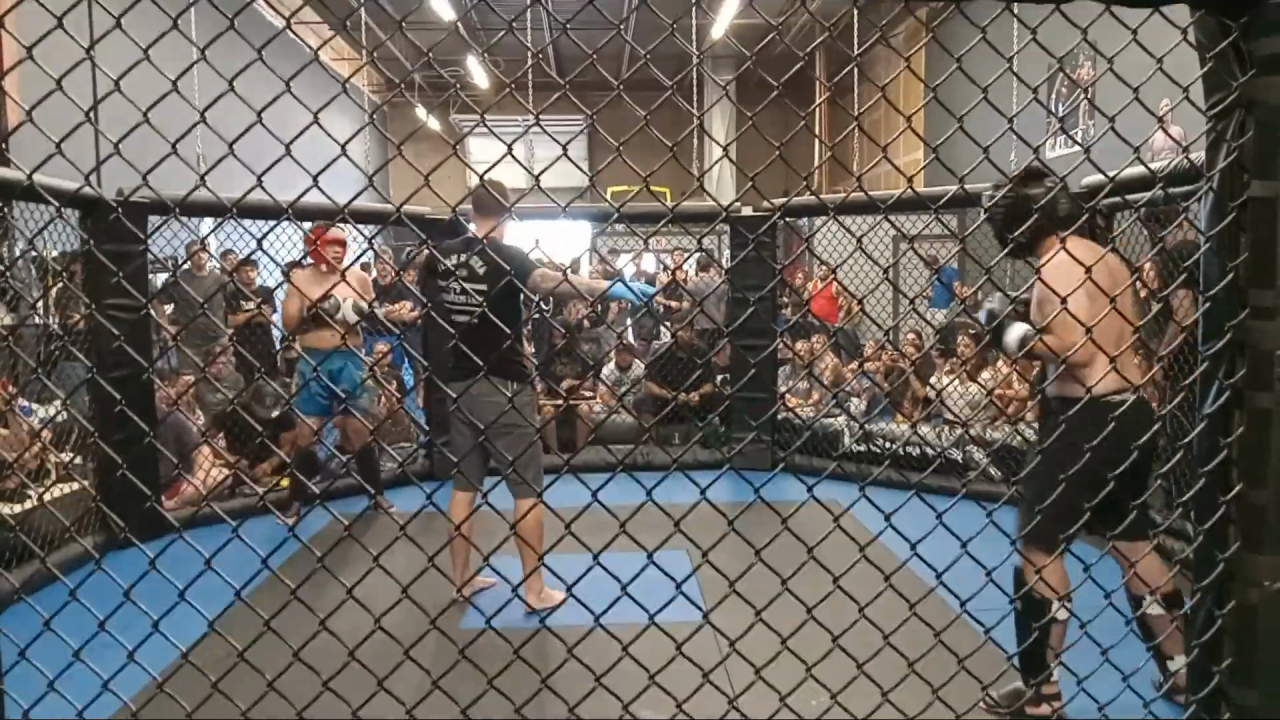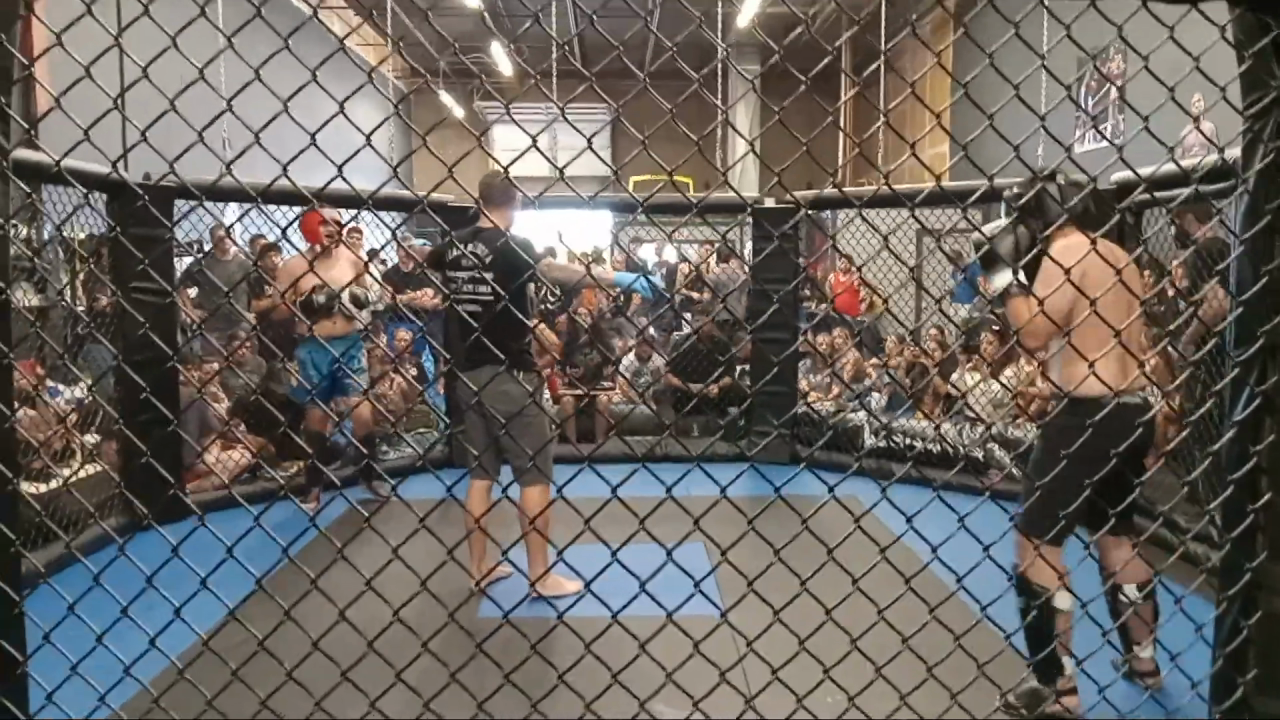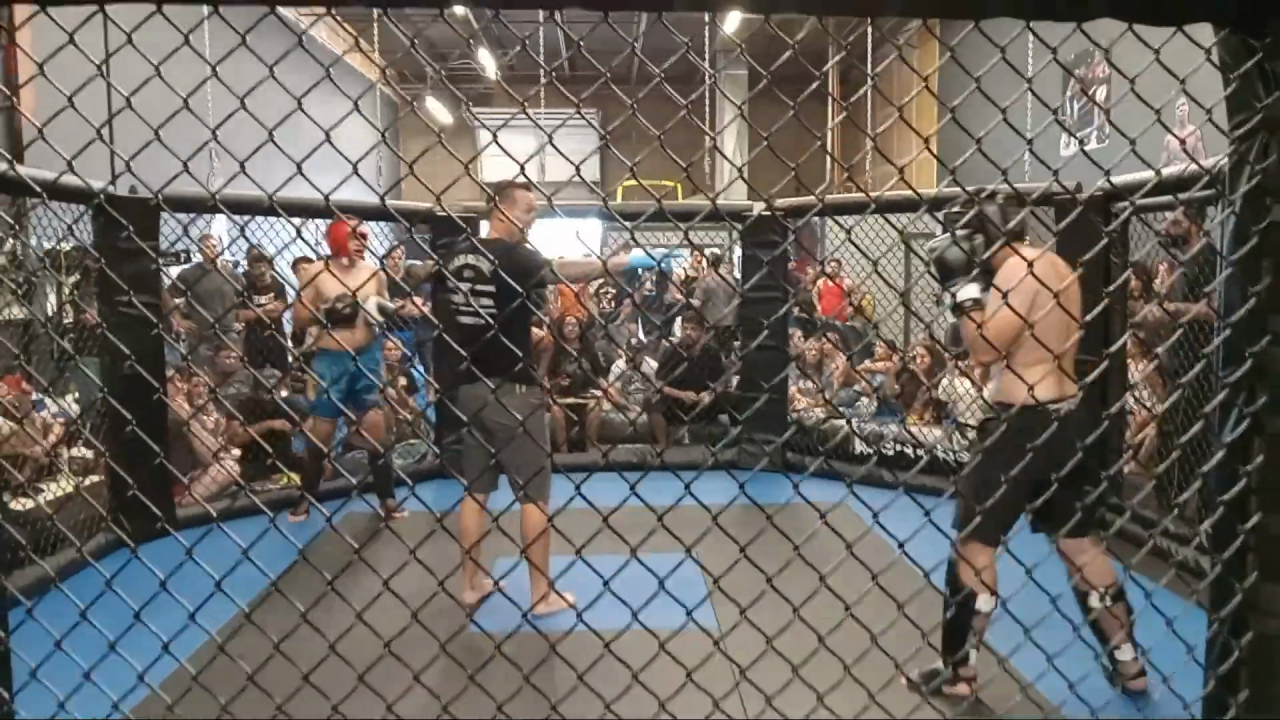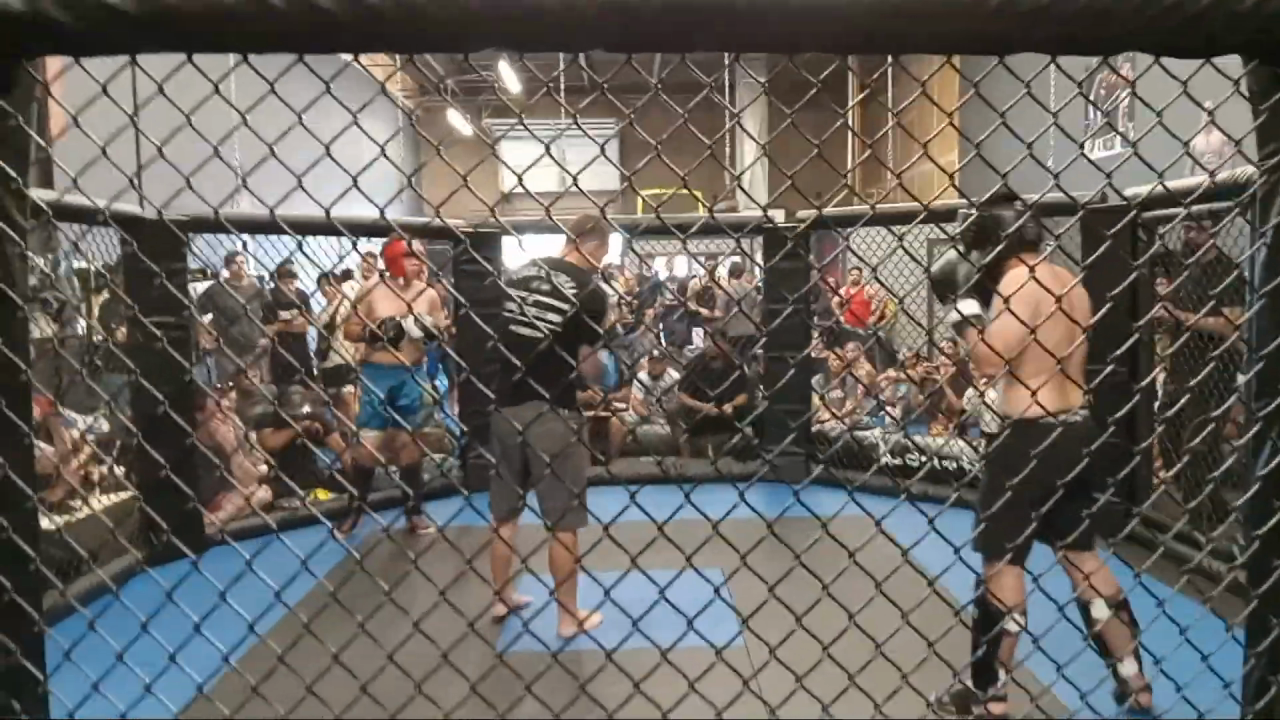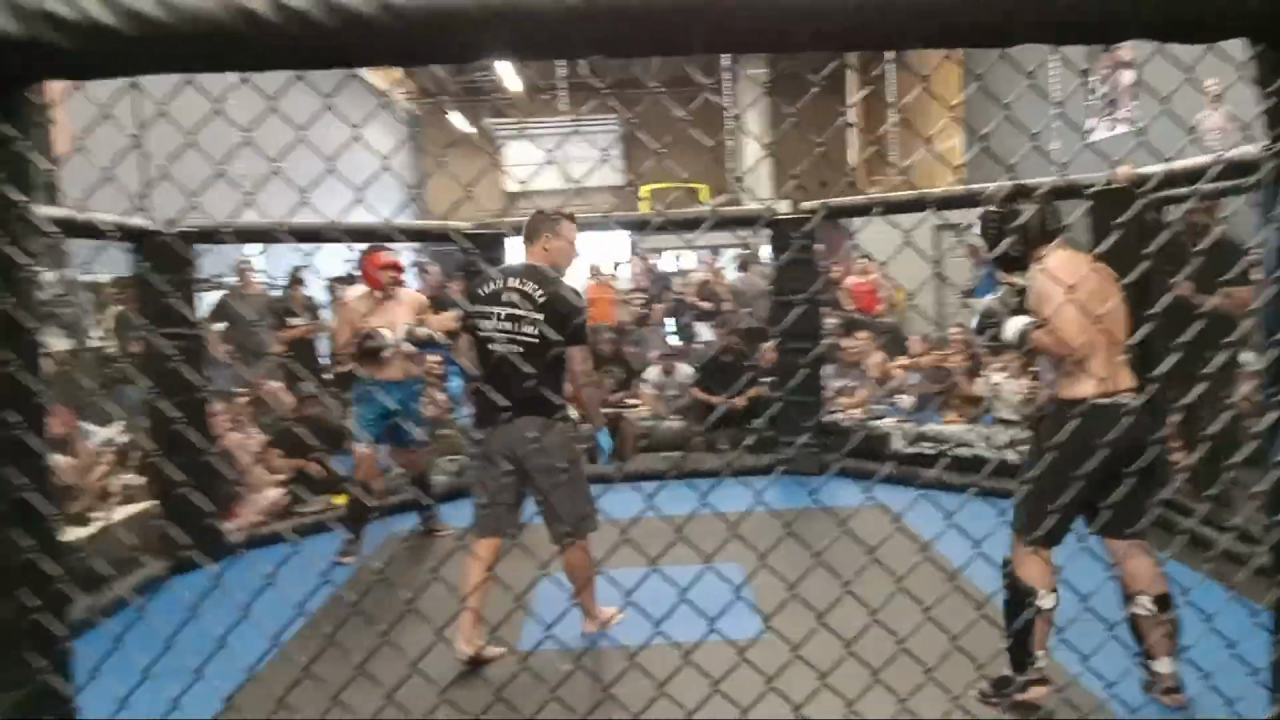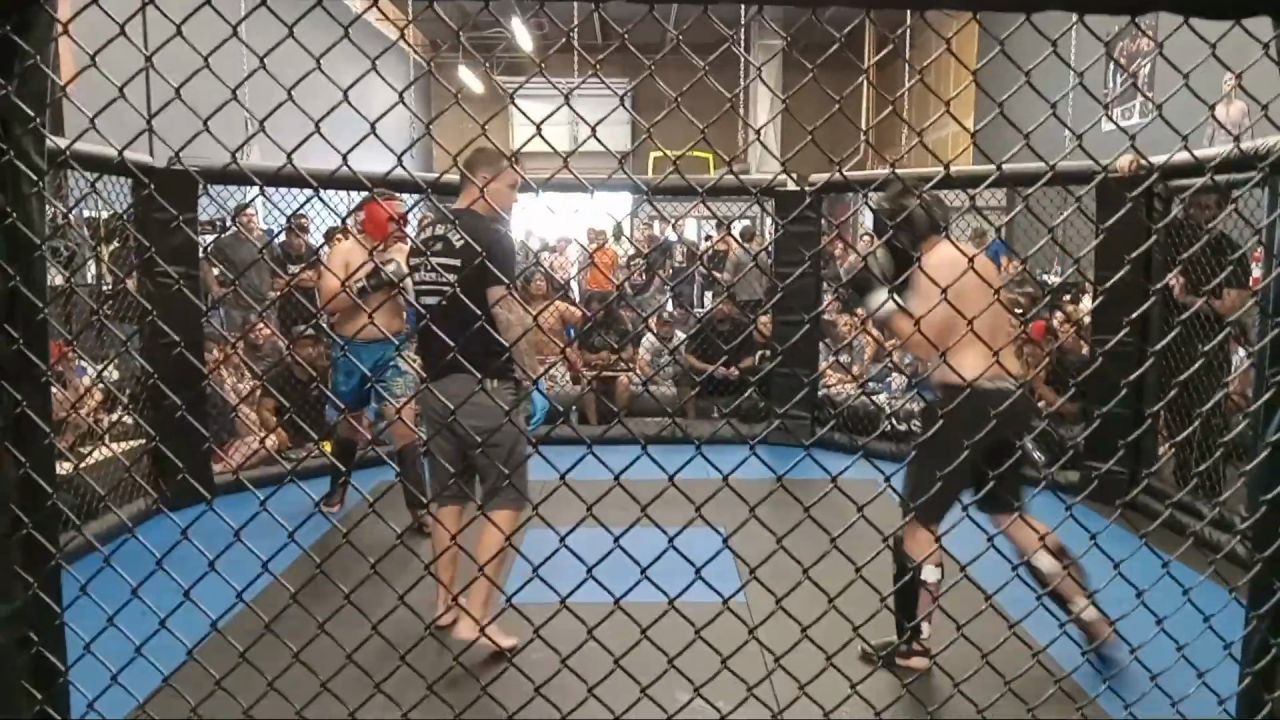
dt=0.5s
person 1, frame 1
left shoulder: (1056, 261)
right shoulder: (1106, 257)
left elbow: (1071, 347)
left wrist: (1012, 331)
left hip: (1084, 418)
right hip: (1131, 413)
left knee: (1038, 548)
right knee: (1132, 540)
right ankle: (1180, 670)
person 1, frame 2
left shoulder: (1062, 254)
right shoulder: (1118, 255)
left elbow: (1033, 336)
left wrist: (1005, 275)
right wrist: (1023, 275)
left hip: (1088, 415)
right hip: (1131, 411)
left knee: (1037, 542)
right knee: (1117, 536)
right ankle: (1143, 658)
person 1, frame 3
left shoulder: (1018, 269)
right shoulder: (1057, 267)
left elbow: (987, 348)
left wrist: (963, 285)
right wrist: (975, 284)
left hip: (1023, 423)
right hip: (1065, 420)
left knee: (974, 543)
right knee: (1078, 541)
left ankle: (957, 672)
right ankle: (1128, 664)
person 1, frame 4
left shoulder: (1018, 281)
right shoulder: (1069, 281)
left elbow: (991, 363)
left wrist: (963, 303)
right wrist: (982, 300)
left hip: (1031, 436)
right hip: (1076, 430)
left knee: (1002, 562)
right knee: (1082, 554)
person 1, frame 5
left shoulder: (1047, 268)
right shoulder: (1090, 267)
left elbow: (1069, 345)
right elbow: (1089, 339)
left wrist: (1014, 326)
right wrist: (1024, 320)
left hip: (1081, 419)
right hip: (1126, 414)
left knee: (1030, 543)
right knee: (1127, 543)
left ankle: (1030, 676)
right ankle: (1166, 675)
person 1, frame 6
left shoulder: (932, 264)
right shoulder: (973, 258)
left elbow: (926, 345)
left wrist: (878, 298)
right wrist: (899, 289)
left hip: (967, 404)
right hip: (1009, 398)
left knee: (919, 522)
right knee: (1009, 513)
left ankle: (912, 644)
right ankle: (1089, 615)
person 2, frame 1
left shoulder: (444, 255)
right shoulder: (504, 257)
left elbow: (425, 262)
right elbow: (549, 282)
left wrist: (427, 257)
right wrist: (614, 287)
left hip: (459, 385)
right hip: (502, 386)
left knee: (465, 482)
right knee: (527, 487)
left ankle: (462, 578)
right ankle: (534, 588)
person 2, frame 2
left shoulder: (454, 247)
right shoulder: (512, 247)
left elbow: (425, 256)
right elbow: (555, 271)
left wrist: (424, 250)
right wrist: (620, 279)
left hip: (469, 373)
right hip: (511, 374)
left knee: (480, 472)
right knee: (536, 474)
left ankle: (479, 568)
right ankle: (541, 576)
person 2, frame 3
left shoulder: (453, 257)
right shoulder: (513, 258)
left elbow: (434, 290)
right elbow: (567, 270)
right wrist: (633, 259)
left hip: (469, 387)
right hip: (511, 389)
left knee: (475, 489)
right knee: (533, 492)
left ankle: (472, 583)
right ankle: (542, 593)
person 2, frame 4
left shoulder: (520, 274)
right shoulder: (590, 291)
right elbow: (583, 363)
right wrist: (586, 391)
left hip: (508, 407)
right hip: (552, 413)
left knee: (504, 511)
right knee: (564, 519)
left ankle: (502, 597)
right ankle: (569, 615)
person 2, frame 5
left shoulder: (484, 286)
right shoulder: (560, 295)
left elbow: (466, 354)
right elbow: (579, 369)
right wrist: (600, 421)
left hip: (493, 425)
right hip: (544, 426)
left knee: (489, 531)
right knee: (574, 527)
left ankle: (467, 634)
right ankle: (591, 615)
person 2, frame 6
left shoulder: (426, 236)
right shoulder: (490, 234)
right elbow: (508, 313)
right wrist: (536, 381)
left hip: (437, 382)
right hip: (485, 384)
left knee: (448, 494)
right knee: (504, 497)
left ankle: (446, 602)
right ankle: (475, 616)
person 3, frame 1
left shoulder: (359, 277)
right shoulder: (300, 279)
left elbow: (372, 313)
right elbow: (288, 325)
left wrist: (365, 314)
right wrist: (309, 314)
left hip: (350, 359)
right hip: (313, 361)
left knee: (361, 428)
right knee: (306, 432)
left ankle: (376, 492)
right ankle: (296, 499)
person 3, frame 2
left shoulder: (353, 259)
right shoulder: (294, 266)
left elbow: (367, 295)
left wrist: (363, 300)
right wrist: (305, 306)
left hip: (350, 345)
right hip: (313, 349)
left knee: (362, 413)
right knee: (316, 417)
left ankle: (371, 475)
right ankle: (314, 484)
person 3, frame 3
left shoulder: (375, 272)
right shoulder: (316, 273)
left elbow: (383, 308)
right elbow: (299, 316)
left wrist: (386, 311)
right wrist: (328, 312)
left hip: (367, 356)
right hip: (330, 359)
left knee: (375, 425)
right knee: (321, 430)
left ankle: (386, 496)
right ankle: (307, 495)
person 3, frame 4
left shoulder: (428, 295)
right shoulder: (371, 291)
left elbow: (439, 333)
right elbow: (349, 330)
left wrist: (432, 332)
right wrist: (374, 332)
left hip: (412, 376)
right hip: (375, 375)
left knee: (411, 445)
right knee: (367, 445)
left ankle: (414, 512)
right ankle: (354, 509)
person 3, frame 5
left shoulder: (414, 299)
right shoulder: (351, 305)
left elbow: (437, 332)
right elbow: (340, 349)
left wrist: (424, 336)
right wrist: (360, 346)
left hip: (407, 388)
right hip: (369, 390)
left knee: (417, 459)
right knee: (364, 464)
left ankle: (429, 515)
right ankle: (353, 537)
person 3, frame 6
left shoulder: (404, 252)
right shoulder: (343, 252)
left elbow: (415, 290)
right elbow: (327, 304)
left wrist: (413, 285)
right wrist: (368, 284)
left hip: (393, 348)
right hip: (352, 349)
left knee: (405, 425)
right knee: (349, 423)
left ankle: (420, 508)
right ankle: (338, 485)
person 4, frame 1
left shoulder: (1174, 257)
right shoulder: (1201, 250)
left elbow: (1185, 314)
left wrist: (1162, 359)
left hip: (1185, 365)
right hip: (1205, 357)
left knee: (1179, 435)
left ankle: (1187, 497)
person 4, frame 2
left shoulder: (1202, 252)
right shoulder: (1225, 250)
left elbow: (1218, 304)
left wrist: (1186, 345)
left hip: (1210, 359)
right hip: (1224, 356)
left knee: (1205, 431)
right knee: (1211, 431)
left ankle: (1215, 504)
right ankle: (1216, 500)
person 4, frame 3
left shoulder: (1207, 258)
right shoulder: (1178, 263)
left elbow: (1215, 308)
left wrist: (1170, 310)
right wrist: (1157, 314)
left hip: (1197, 363)
right hip: (1178, 362)
left knee: (1181, 436)
right knee: (1189, 437)
left ankle: (1186, 509)
right ankle: (1192, 506)
person 4, frame 4
left shoulder: (1227, 272)
right shoulder: (1179, 265)
left elbow: (1233, 326)
left wrist: (1183, 316)
left hip: (1212, 376)
right hip: (1180, 371)
left knee: (1198, 453)
right knee: (1171, 446)
left ankle: (1204, 523)
right ankle: (1214, 511)
person 4, frame 5
left shoulder: (1230, 251)
right shoulder: (1172, 243)
left elbow: (1243, 302)
left wrist: (1199, 298)
left hip: (1215, 355)
right hip: (1178, 351)
left knee: (1212, 430)
right knee: (1187, 429)
left ankle: (1218, 503)
right ankle: (1200, 497)
person 4, frame 6
left shoulder: (1231, 253)
right shoulder: (1175, 233)
left elbow: (1233, 309)
left wrist: (1190, 299)
left hip: (1208, 353)
right hip: (1170, 345)
left knee: (1209, 426)
right knee: (1176, 424)
left ankle: (1210, 496)
right ankle: (1185, 489)
